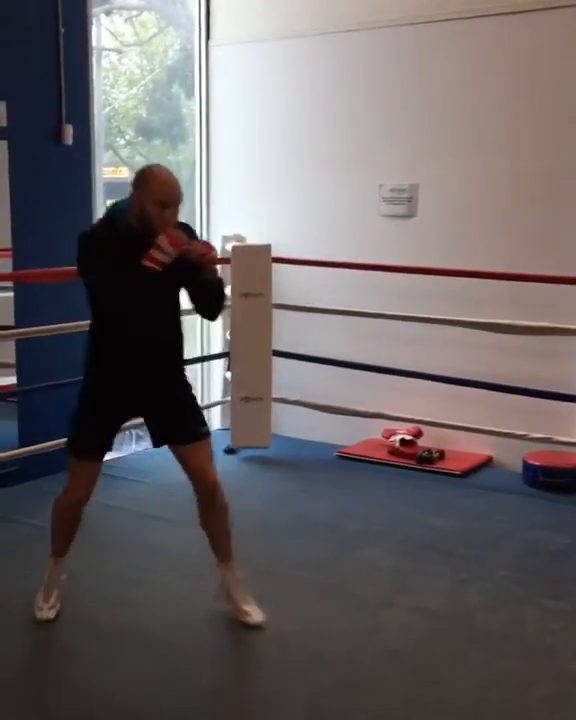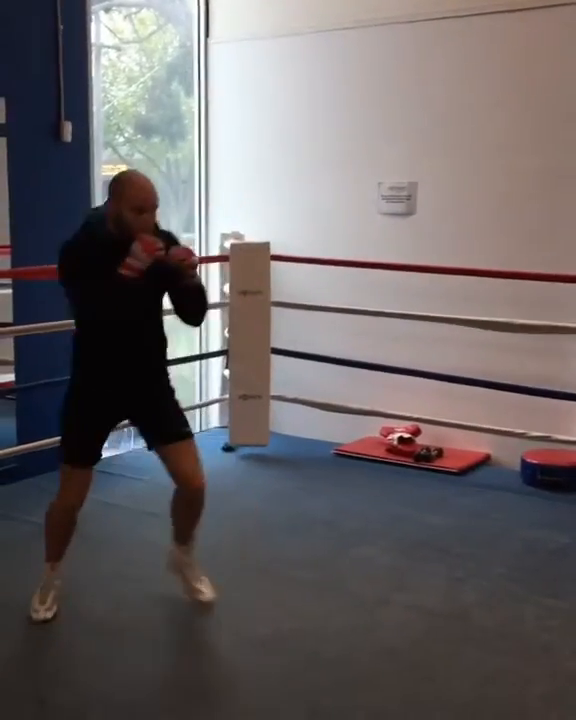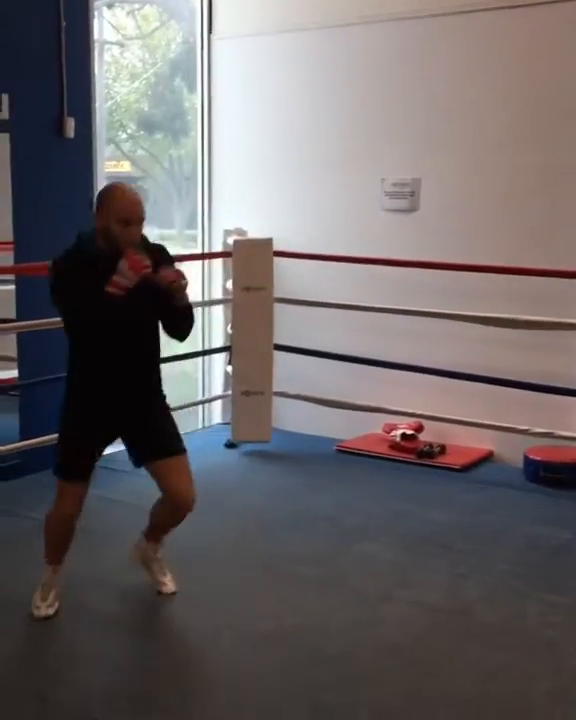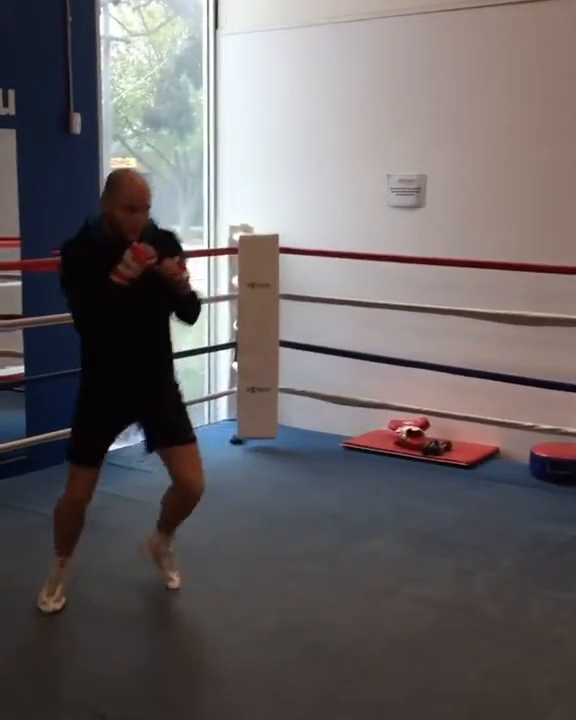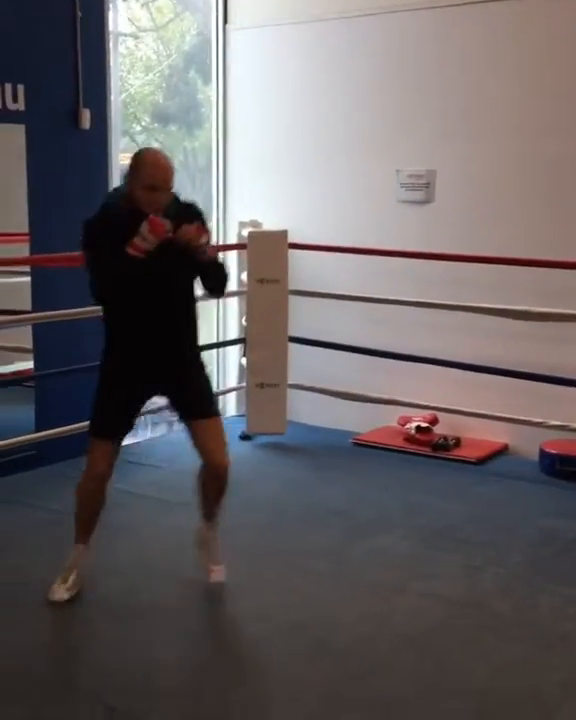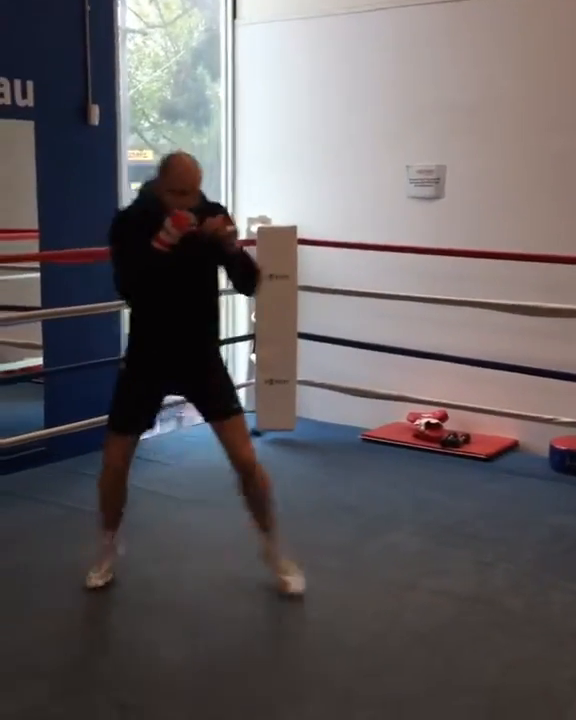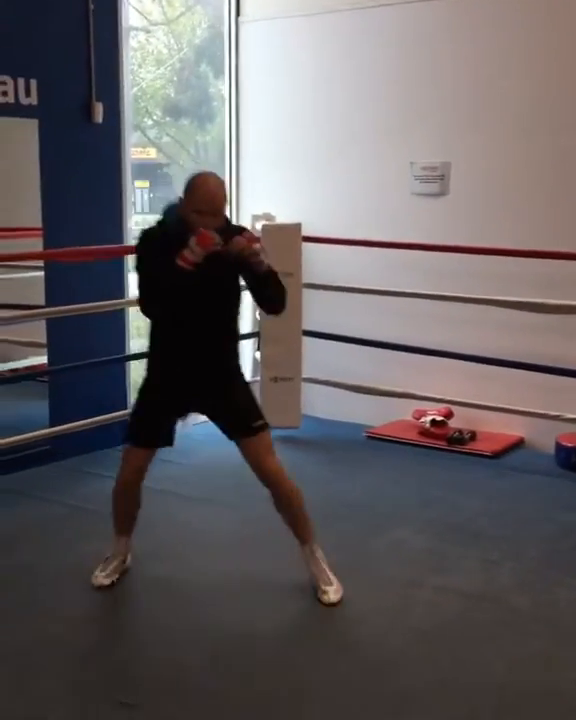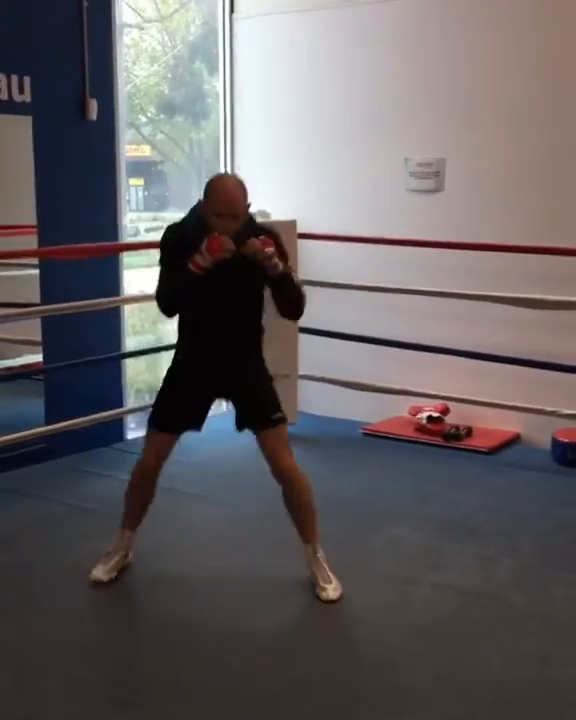
dt=0.1s
person 1, frame 1
left shoulder: (182, 239)
right shoulder: (98, 242)
left elbow: (210, 310)
right elbow: (107, 305)
left wrist: (209, 273)
right wrist: (147, 267)
left hip: (167, 377)
right hip: (109, 380)
left knee: (207, 483)
right knee: (78, 490)
left ankle: (230, 583)
right ankle: (55, 575)
person 1, frame 2
left shoulder: (162, 245)
right shoulder: (79, 251)
left elbow: (193, 315)
right elbow: (90, 317)
left wrist: (188, 279)
right wrist: (124, 276)
left hip: (151, 381)
right hip: (94, 386)
left knee: (192, 482)
right knee: (70, 498)
left ankle: (182, 557)
right ankle: (50, 578)
person 1, frame 3
left shoulder: (154, 257)
right shoulder: (71, 267)
left elbow: (181, 331)
right elbow: (78, 333)
left wrist: (177, 299)
right wrist: (110, 292)
left hip: (145, 397)
right hip: (88, 402)
left knee: (181, 496)
right knee: (67, 507)
left ankle: (148, 548)
right ankle: (52, 577)
person 1, frame 4
left shoulder: (163, 243)
right shoulder: (79, 252)
left elbow: (189, 315)
right elbow: (85, 320)
left wrist: (182, 288)
right wrist: (115, 281)
left hip: (158, 383)
right hip: (103, 387)
left knee: (190, 485)
right knee: (77, 495)
left ankle: (161, 542)
right ankle: (59, 571)
person 1, frame 5
left shoulder: (185, 217)
right shoulder: (101, 225)
left elbow: (216, 287)
right elbow: (104, 294)
left wrist: (204, 253)
right wrist: (133, 252)
left hip: (179, 357)
right hip: (123, 360)
left knee: (217, 461)
right knee: (98, 468)
left ankle: (208, 533)
right ankle: (78, 559)
person 1, frame 6
left shoulder: (212, 216)
right shoulder: (130, 225)
left elbow: (248, 285)
right elbow: (129, 289)
left wrist: (232, 248)
right wrist: (156, 248)
left hip: (203, 356)
right hip: (148, 359)
left knee: (245, 458)
right knee: (115, 461)
left ankle: (274, 550)
right ankle: (109, 549)
person 1, frame 7
left shoulder: (240, 240)
right shoulder: (157, 241)
left elbow: (274, 306)
right elbow: (152, 306)
left wrist: (260, 266)
right wrist: (181, 266)
left hip: (223, 373)
right hip: (167, 374)
left knee: (271, 472)
right knee: (130, 473)
left ankle: (315, 561)
right ankle: (119, 552)
person 1, frame 8
left shoulder: (263, 239)
right shoulder: (178, 237)
left elbow: (293, 310)
right elbow: (167, 304)
left wrist: (276, 269)
right wrist: (195, 268)
left hip: (244, 365)
right hip: (190, 363)
left knee: (284, 466)
right knee: (149, 462)
left ankle: (315, 559)
right ankle: (122, 547)
